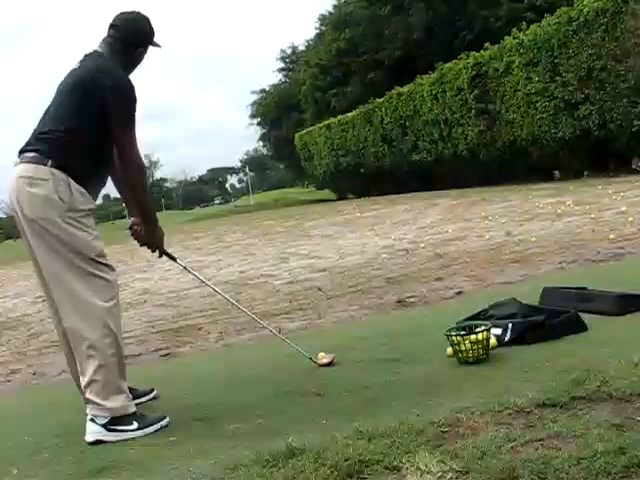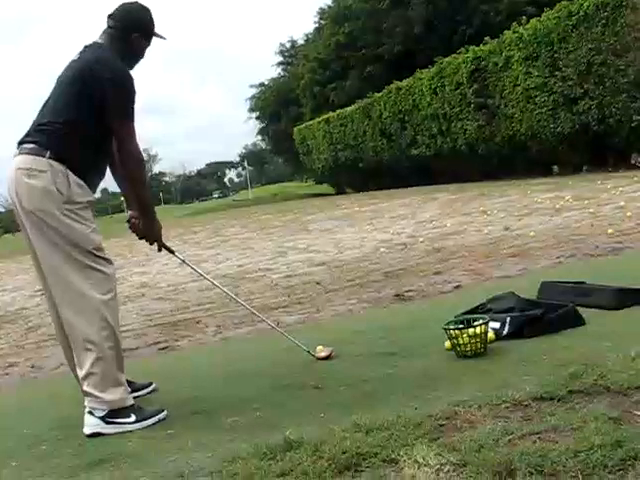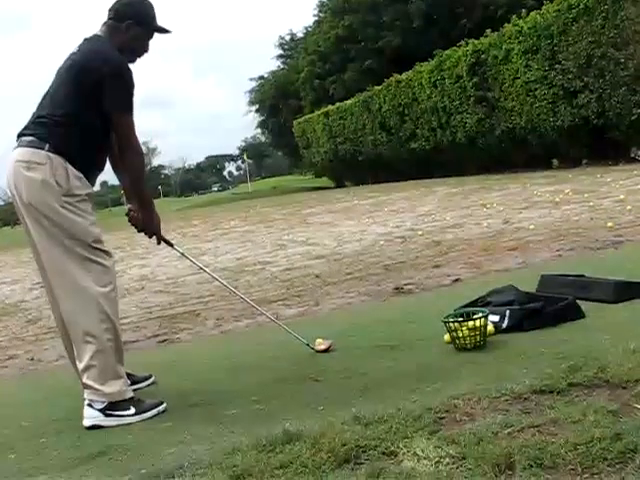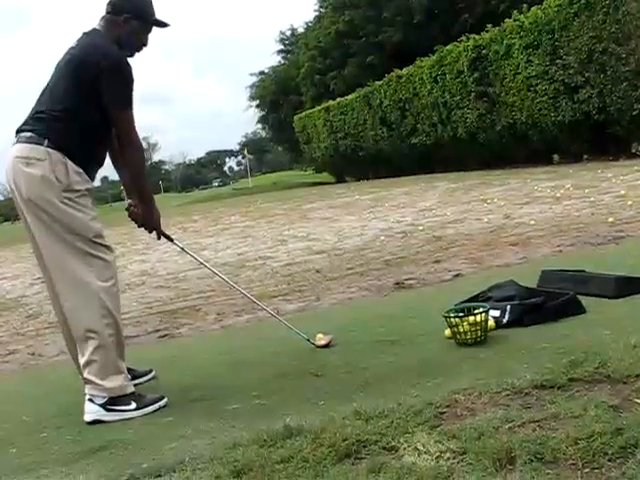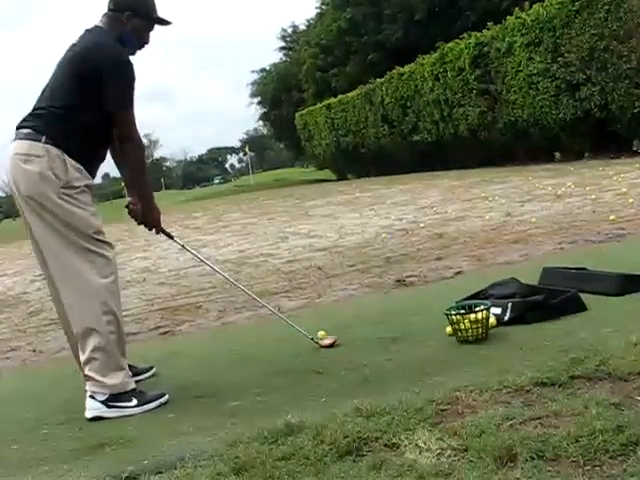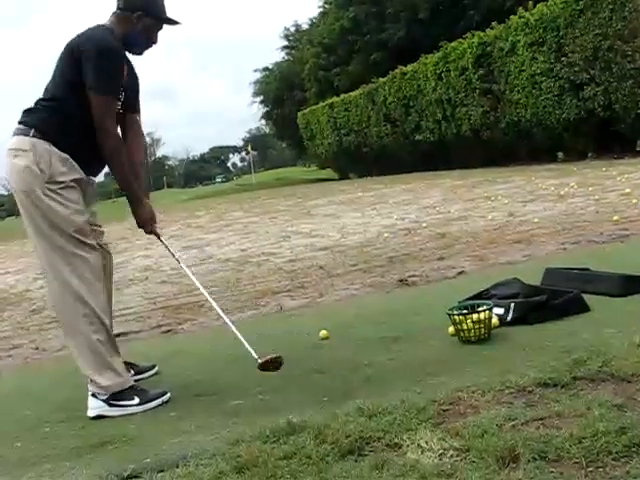
dt=0.3s
person 1, frame 1
left shoulder: (87, 73)
right shoulder: (114, 83)
left elbow: (110, 157)
right elbow: (129, 160)
left wrist: (134, 214)
right wrist: (150, 221)
left hip: (33, 182)
right hip: (53, 187)
left knee: (74, 298)
right knee: (95, 293)
left ankle: (106, 390)
right ankle: (108, 413)
person 1, frame 2
left shoulder: (89, 64)
right shoulder: (113, 74)
left elbow: (109, 148)
right elbow: (127, 152)
left wrist: (134, 208)
right wrist: (148, 215)
left hip: (33, 175)
right hip: (51, 180)
left knee: (71, 290)
right knee: (92, 285)
left ankle: (103, 382)
right ankle: (106, 407)
person 1, frame 3
left shoulder: (89, 57)
right shoulder: (111, 65)
left elbow: (109, 142)
right elbow: (127, 144)
left wrist: (132, 201)
right wrist: (146, 207)
left hip: (32, 168)
right hip: (50, 171)
left knee: (71, 282)
right knee: (92, 278)
left ankle: (103, 376)
right ankle: (105, 398)
person 1, frame 4
left shoulder: (88, 52)
right shoulder: (110, 60)
left elbow: (110, 137)
right elbow: (127, 139)
left wrist: (134, 195)
right wrist: (147, 202)
left hip: (31, 164)
right hip: (49, 168)
left knee: (72, 278)
right knee: (93, 273)
left ankle: (103, 370)
right ankle: (106, 393)
person 1, frame 5
left shoulder: (90, 48)
right shoulder: (111, 57)
left elbow: (111, 135)
right elbow: (127, 137)
left wrist: (133, 193)
right wrist: (147, 200)
left hip: (33, 161)
right hip: (49, 164)
left knee: (71, 274)
right knee: (92, 270)
left ankle: (104, 367)
right ankle: (107, 390)
person 1, frame 6
left shoulder: (126, 71)
right shoulder: (99, 45)
left elbow: (132, 134)
right elbow: (104, 128)
left wrist: (142, 199)
right wrist: (134, 198)
left hip: (70, 167)
right hip: (41, 159)
left knee: (95, 263)
right knee: (77, 270)
left ankle: (106, 361)
right ankle: (107, 389)
